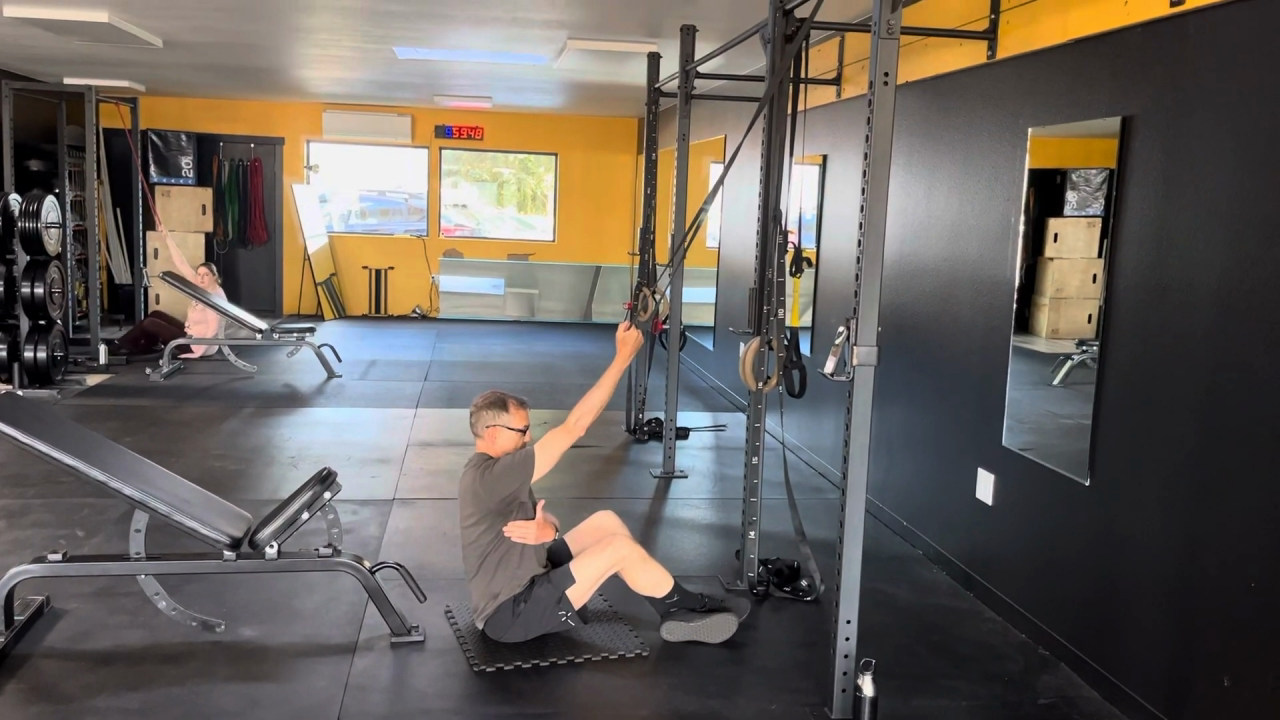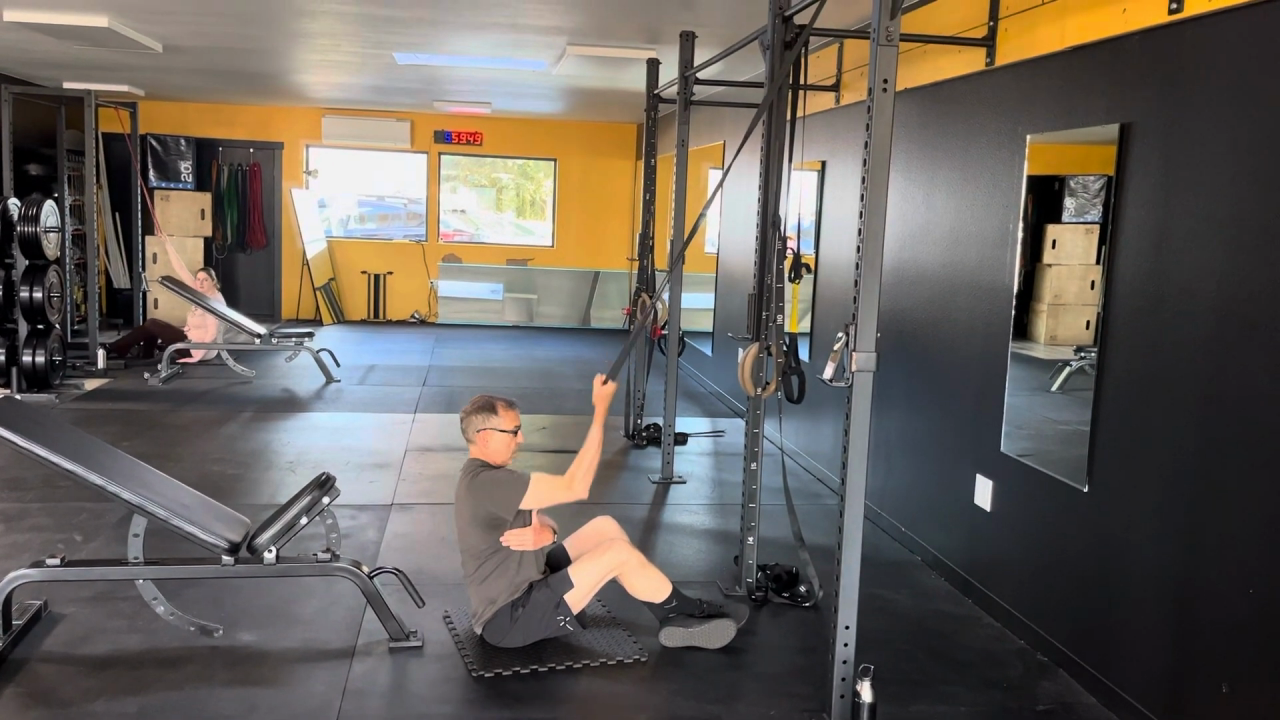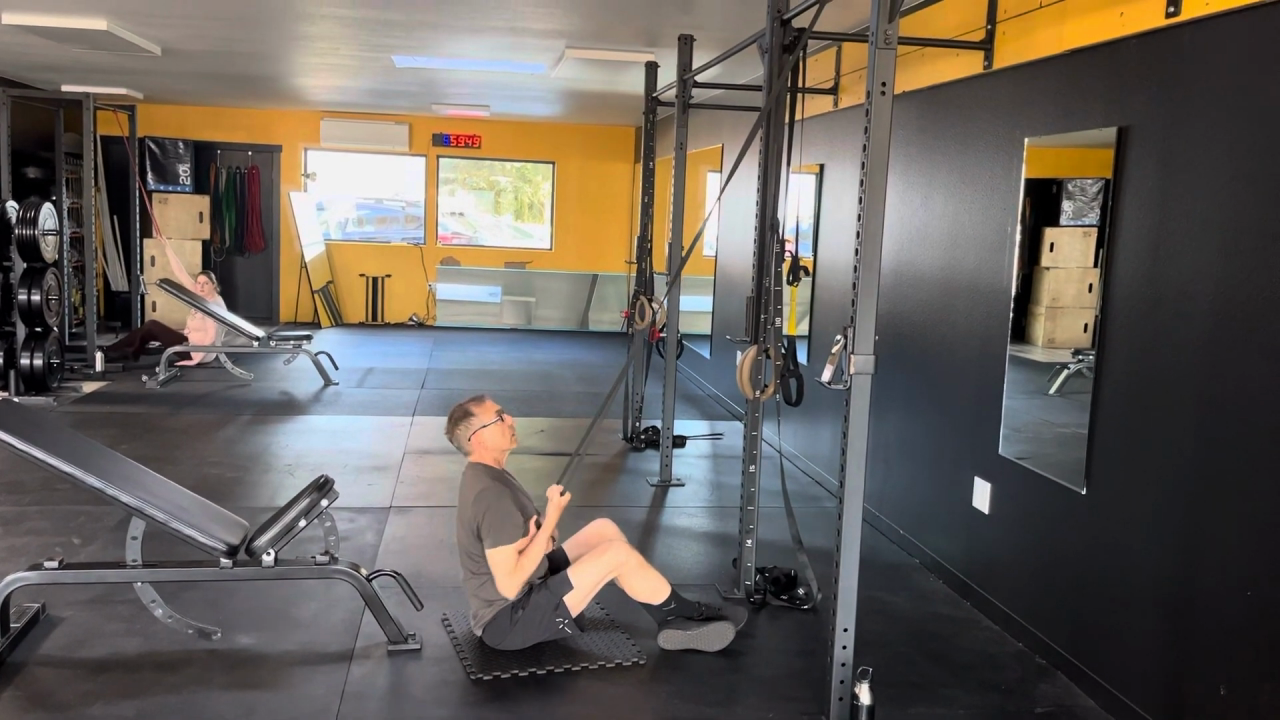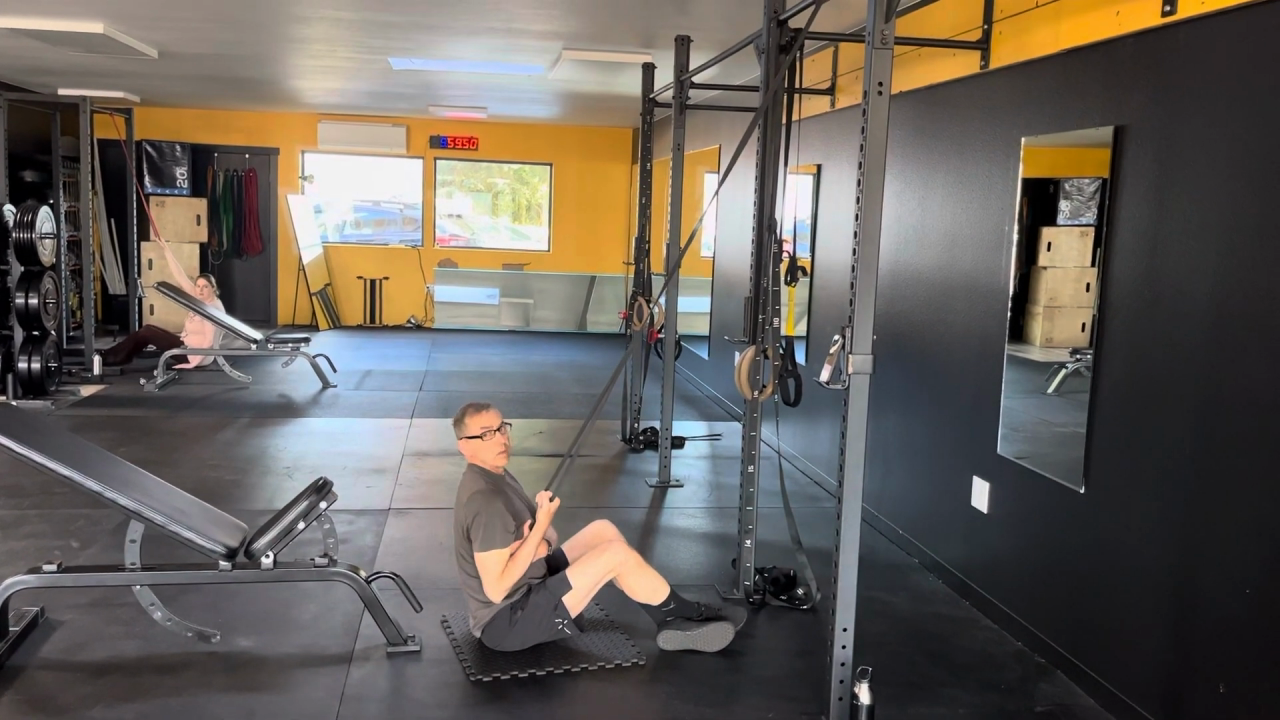
dt=0.5s
person 1, frame 1
left shoulder: (491, 471)
right shoulder: (493, 476)
left elbow: (541, 517)
right elbow: (573, 428)
left wrist: (549, 531)
right wrist: (623, 357)
left hip: (522, 586)
right hip: (510, 615)
left knee: (605, 522)
right knee: (619, 547)
left ankle: (678, 610)
right ankle: (693, 607)
person 1, frame 2
left shoulder: (486, 475)
right shoulder: (487, 484)
left elbow: (540, 517)
right elbow: (575, 488)
left wrist: (545, 535)
right wrist: (600, 411)
left hip: (522, 585)
right hip: (508, 618)
left knee: (605, 527)
right knee: (619, 552)
left ankle: (677, 616)
right ankle: (694, 614)
person 1, frame 3
left shoulder: (492, 475)
right shoulder: (491, 494)
left elbow: (538, 529)
right elbow: (509, 585)
left wrist: (542, 540)
right wrist: (553, 517)
left hip: (521, 596)
right hip: (508, 622)
left knee: (603, 530)
right knee: (617, 553)
left ankle: (675, 621)
right ankle: (693, 614)
person 1, frame 4
left shoulder: (497, 477)
right shoulder: (484, 500)
left elbow: (549, 536)
right elbow: (496, 588)
left wrist: (541, 545)
right wrist: (540, 527)
left hip: (525, 590)
right hip: (506, 623)
left knee: (602, 531)
right knee: (616, 553)
left ankle: (674, 621)
right ankle: (694, 615)
